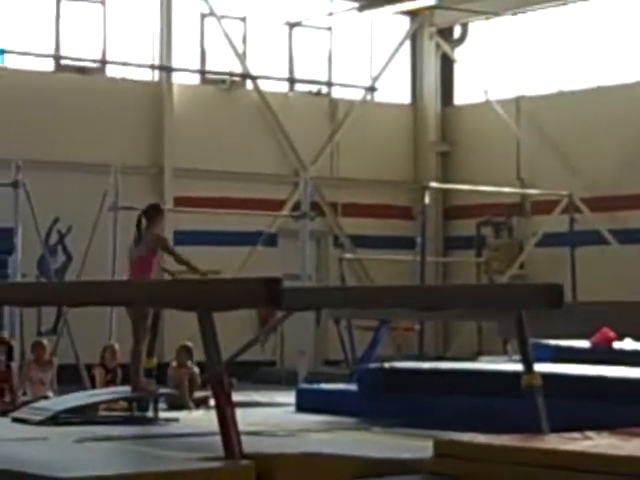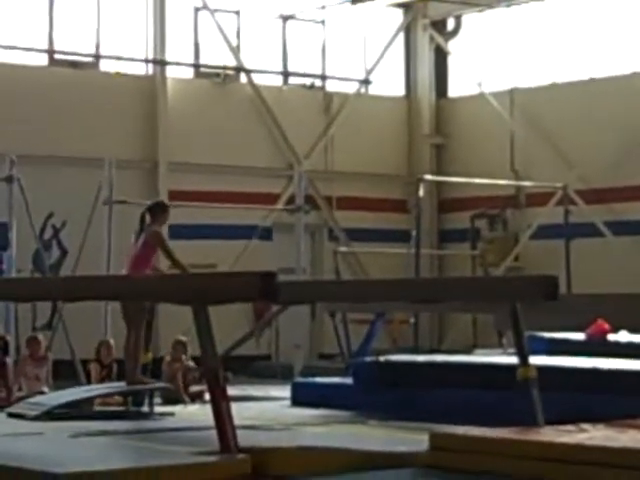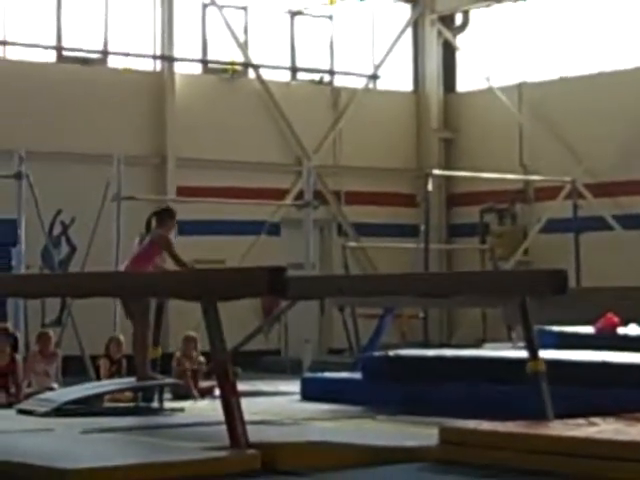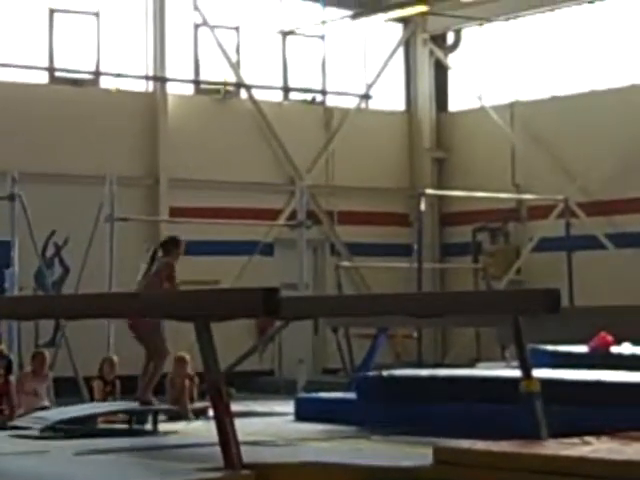
dt=0.5s
person 1, frame 1
left shoulder: (140, 237)
right shoulder: (156, 237)
right elbow: (178, 258)
right wrist: (201, 274)
left knee: (140, 336)
right knee: (141, 337)
left ankle: (137, 378)
right ankle: (137, 381)
person 1, frame 2
left shoulder: (143, 232)
right shoulder: (155, 233)
right elbow: (172, 259)
right wrist: (189, 275)
left knee: (132, 331)
right knee: (138, 331)
left ankle: (130, 374)
right ankle: (134, 374)
person 1, frame 3
left shoulder: (149, 236)
right shoulder: (162, 236)
right elbow: (178, 261)
left knee: (139, 327)
right knee: (143, 326)
left ankle: (142, 370)
right ankle: (144, 370)
person 1, frame 4
left shoulder: (153, 263)
right shoulder: (168, 264)
right elbow: (173, 290)
left hip: (136, 316)
left knee: (154, 353)
right knee: (160, 354)
left ankle: (143, 392)
right ankle: (144, 393)
